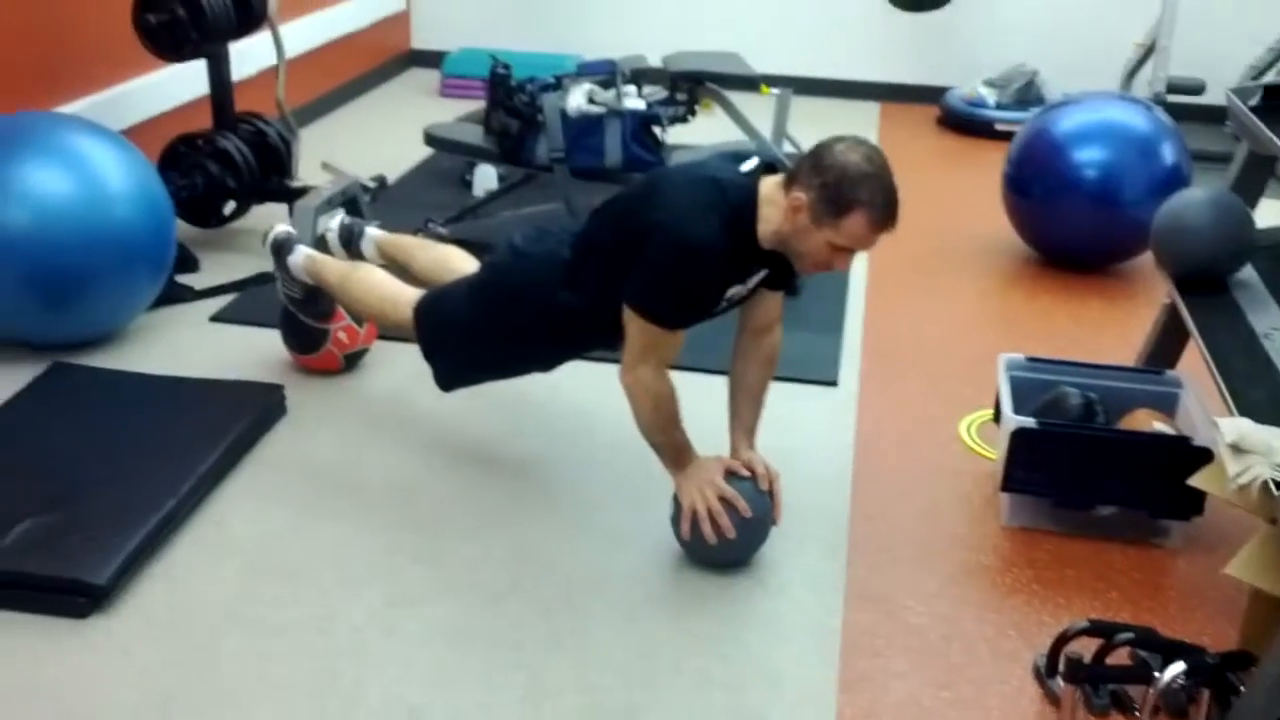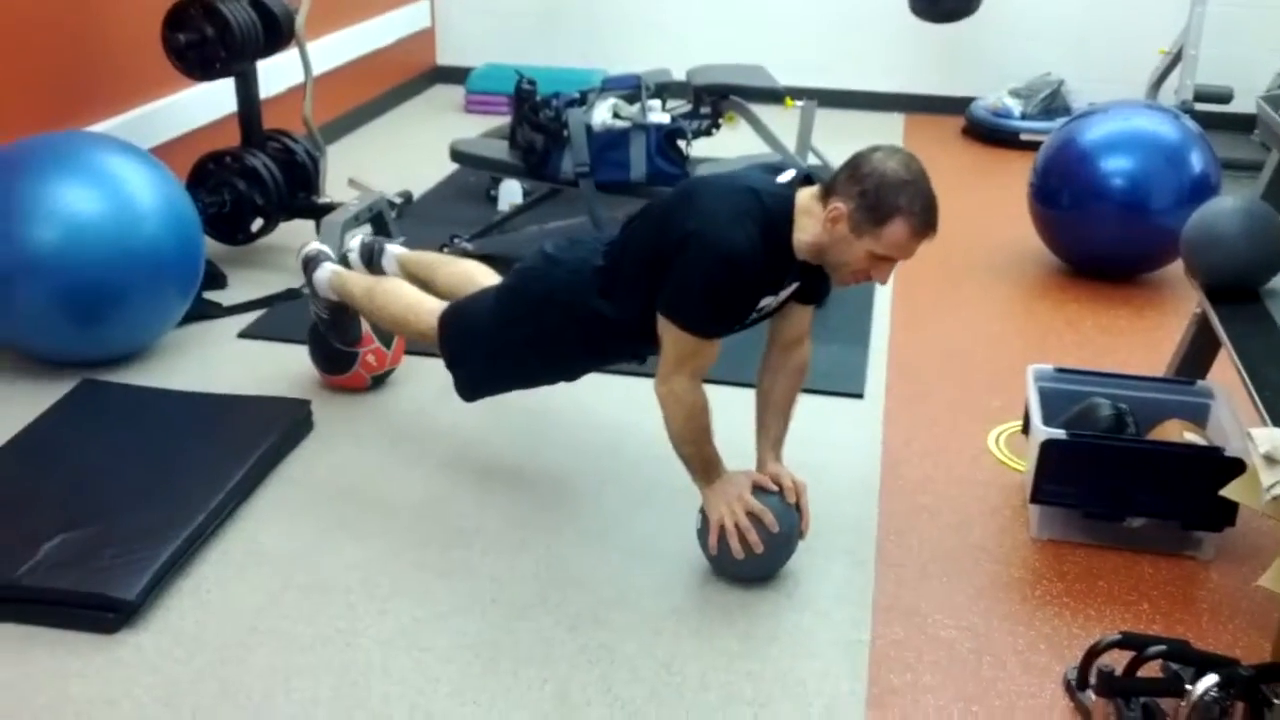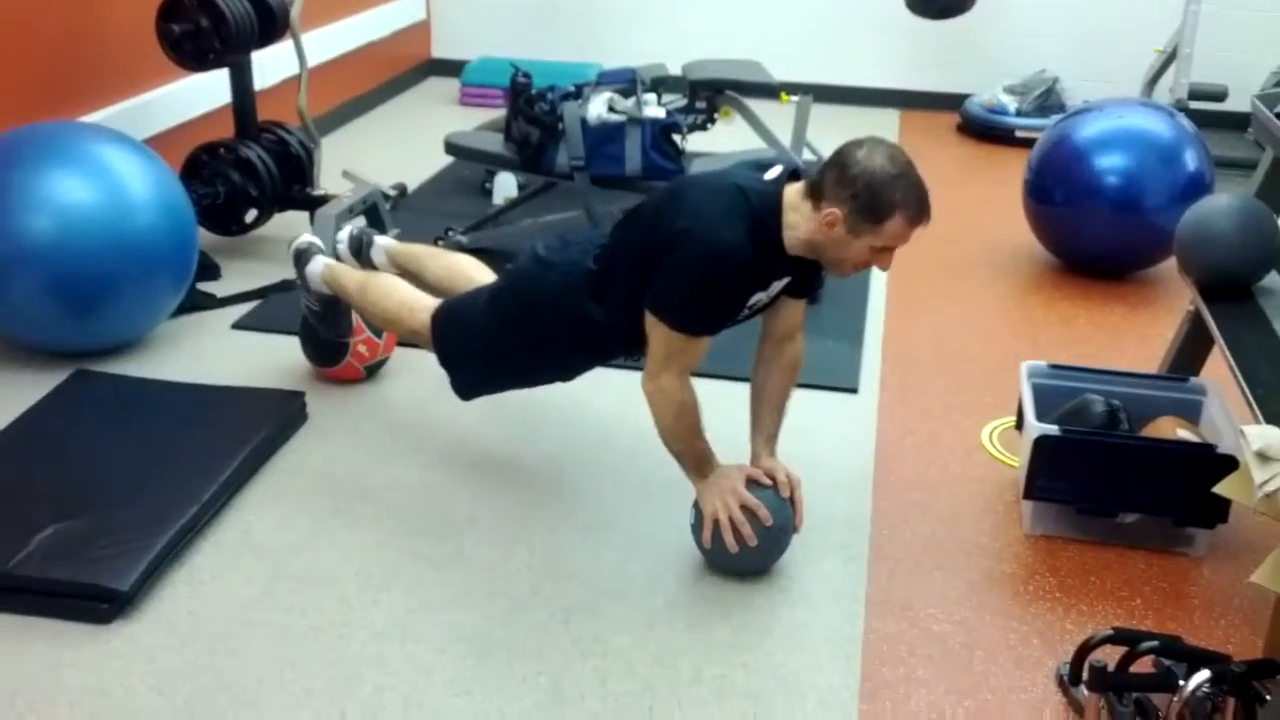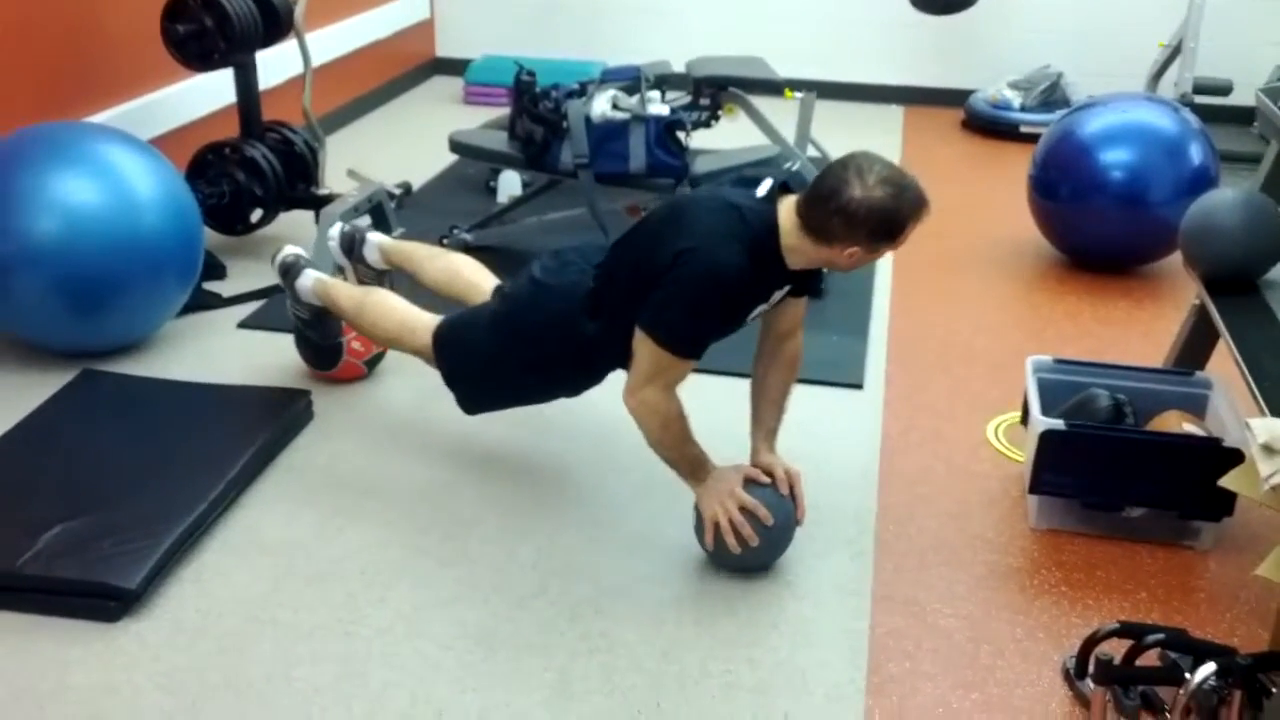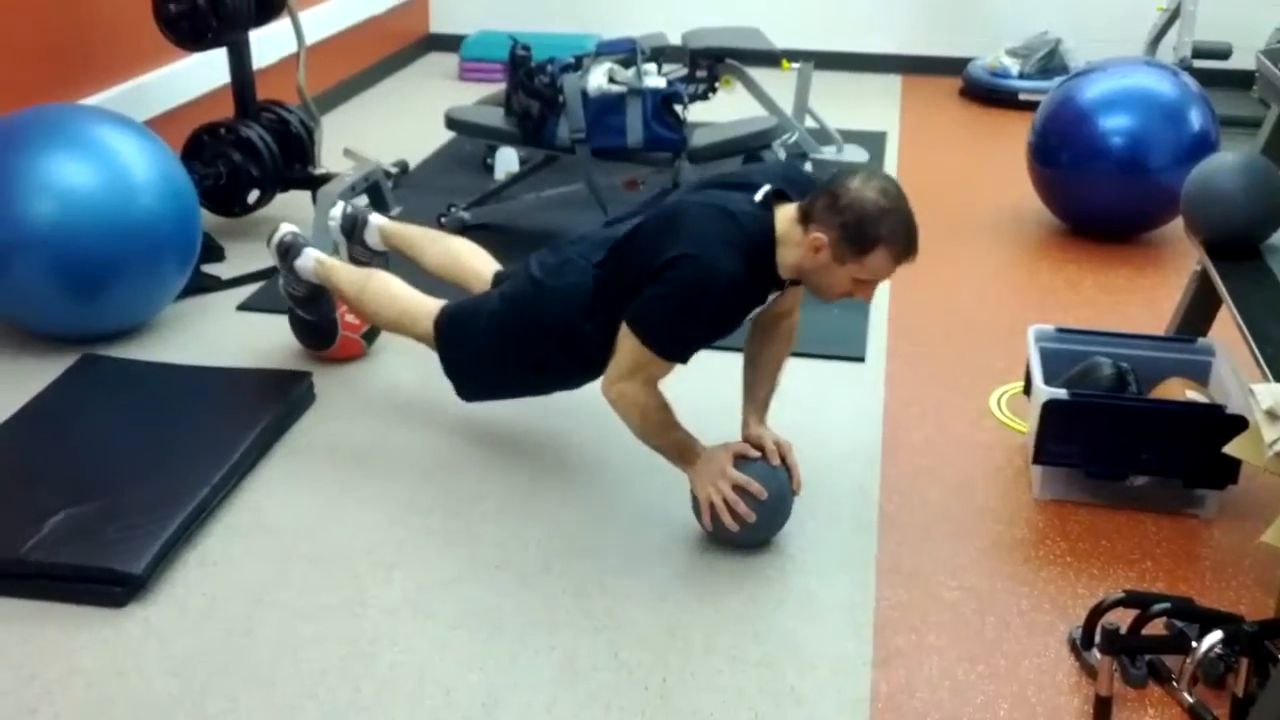
dt=1s
person 1, frame 1
left shoulder: (783, 210)
right shoulder: (692, 235)
left elbow: (761, 332)
right elbow: (642, 369)
left wrist: (743, 443)
right wrist: (686, 469)
left hip: (591, 280)
right hip: (539, 296)
left knee: (466, 277)
right knee: (420, 313)
left ankle: (362, 237)
right ankle: (302, 259)
person 1, frame 2
left shoulder: (816, 224)
right shoulder: (727, 243)
left elbow: (788, 348)
right elbow: (676, 381)
left wrist: (770, 458)
right wrist: (714, 483)
left hip: (616, 293)
right hip: (566, 306)
left knee: (488, 298)
right knee: (447, 327)
left ankle: (384, 256)
right ankle: (331, 277)
person 1, frame 3
left shoulder: (805, 218)
right shoulder: (716, 242)
left elbow: (782, 342)
right elbow: (665, 378)
left wrist: (764, 453)
right wrist: (707, 477)
left hip: (608, 287)
right hip: (560, 307)
left knee: (484, 291)
right knee: (434, 323)
left ankle: (375, 247)
right ankle: (321, 270)
person 1, frame 4
left shoulder: (800, 218)
right shoulder: (714, 263)
left elbow: (781, 338)
right elbow: (647, 392)
left wrist: (765, 447)
right wrist: (706, 481)
left hip: (601, 284)
right hip: (558, 329)
left knee: (488, 294)
right knee: (432, 338)
left ankle: (369, 246)
right ankle: (309, 282)
person 1, frame 5
left shoulder: (802, 201)
right shoulder: (708, 271)
left elbow: (776, 313)
right elbow: (624, 383)
left wrist: (755, 420)
right wrist: (696, 461)
left hip: (601, 267)
right hip: (556, 322)
left knee: (488, 280)
right knee: (430, 321)
left ankle: (368, 228)
right ankle: (307, 261)
